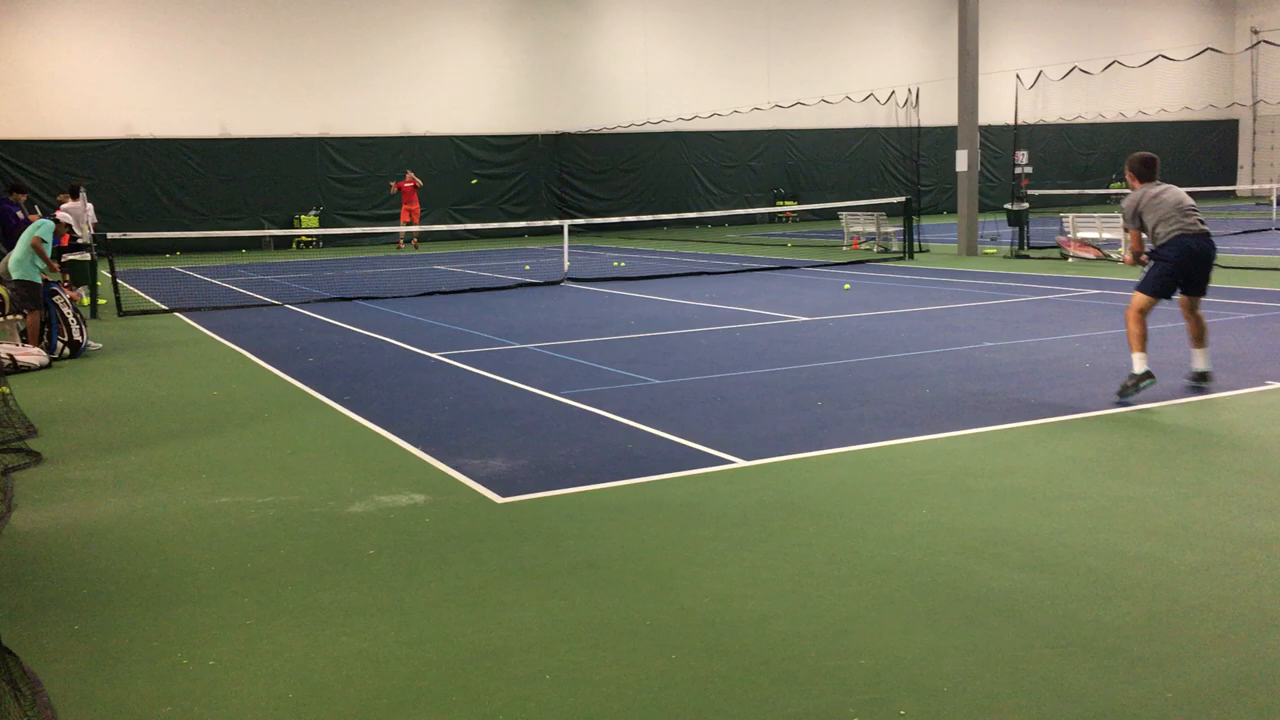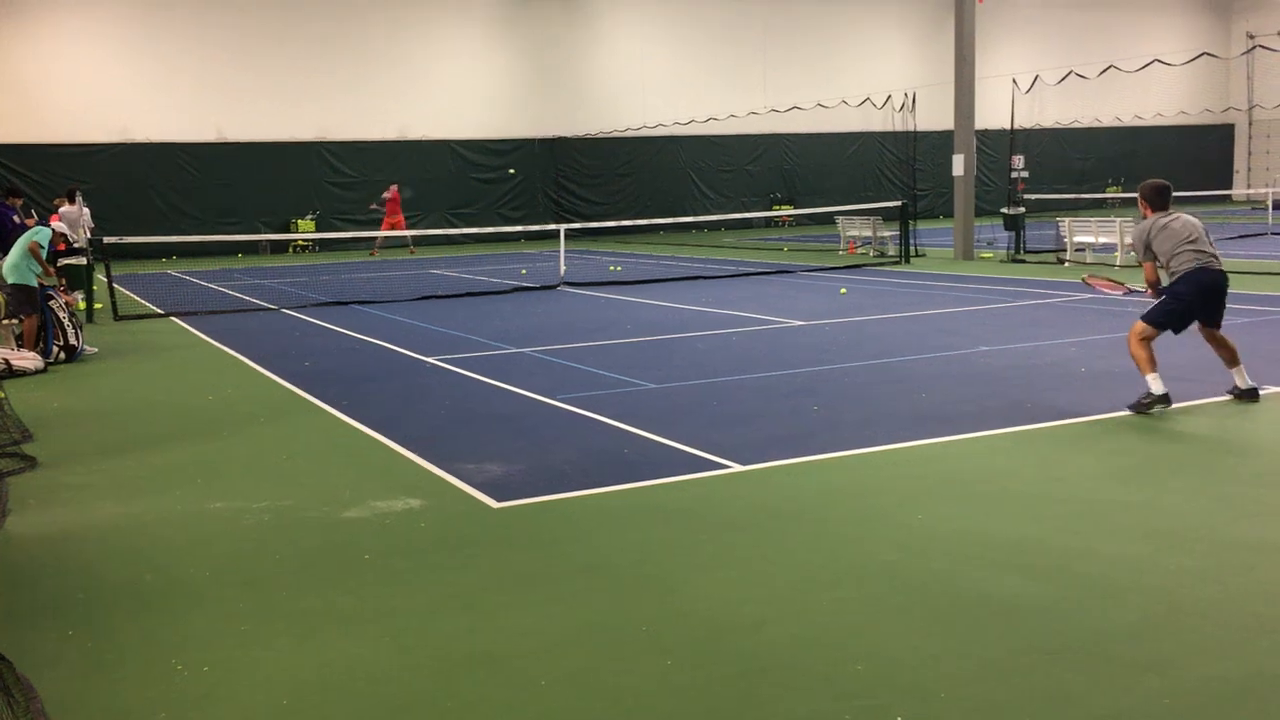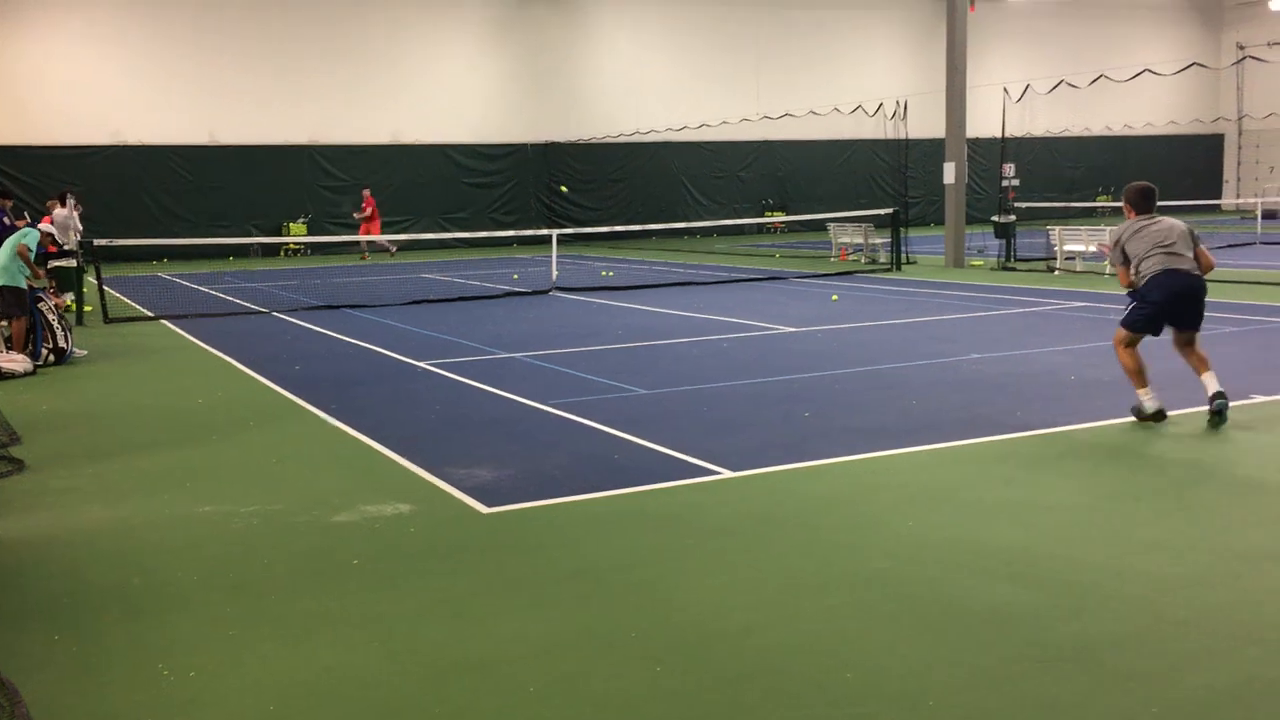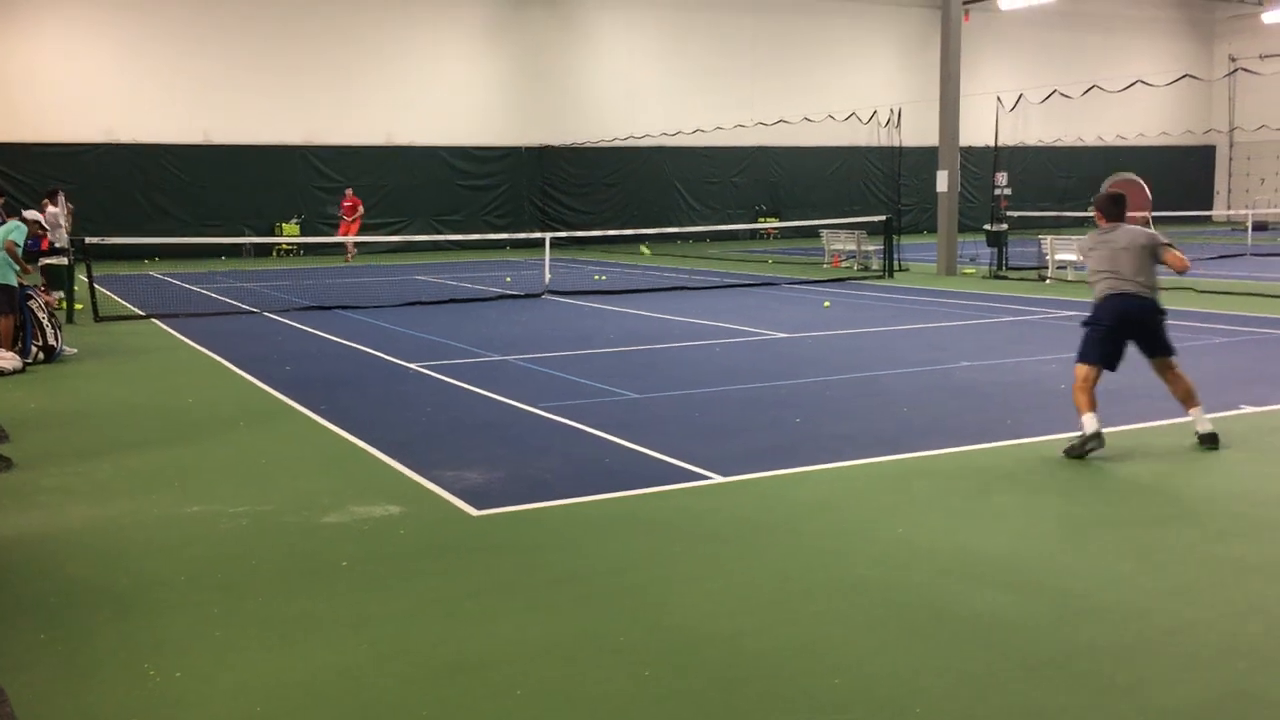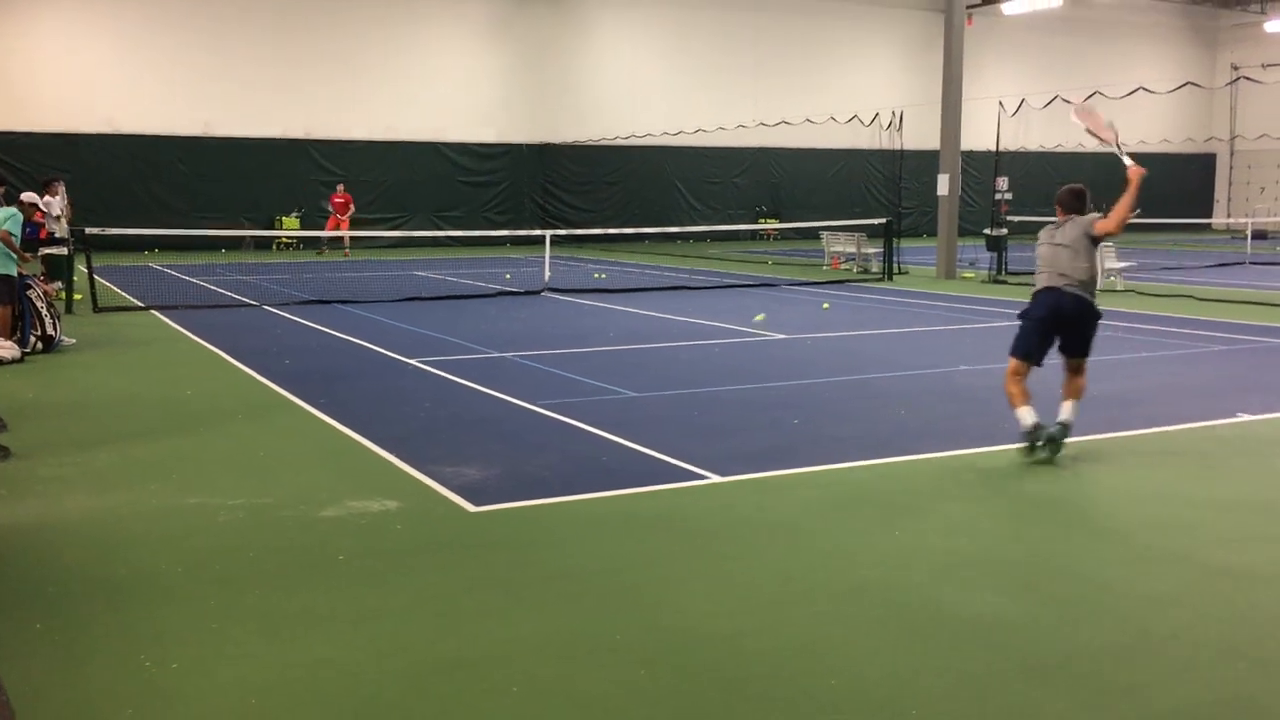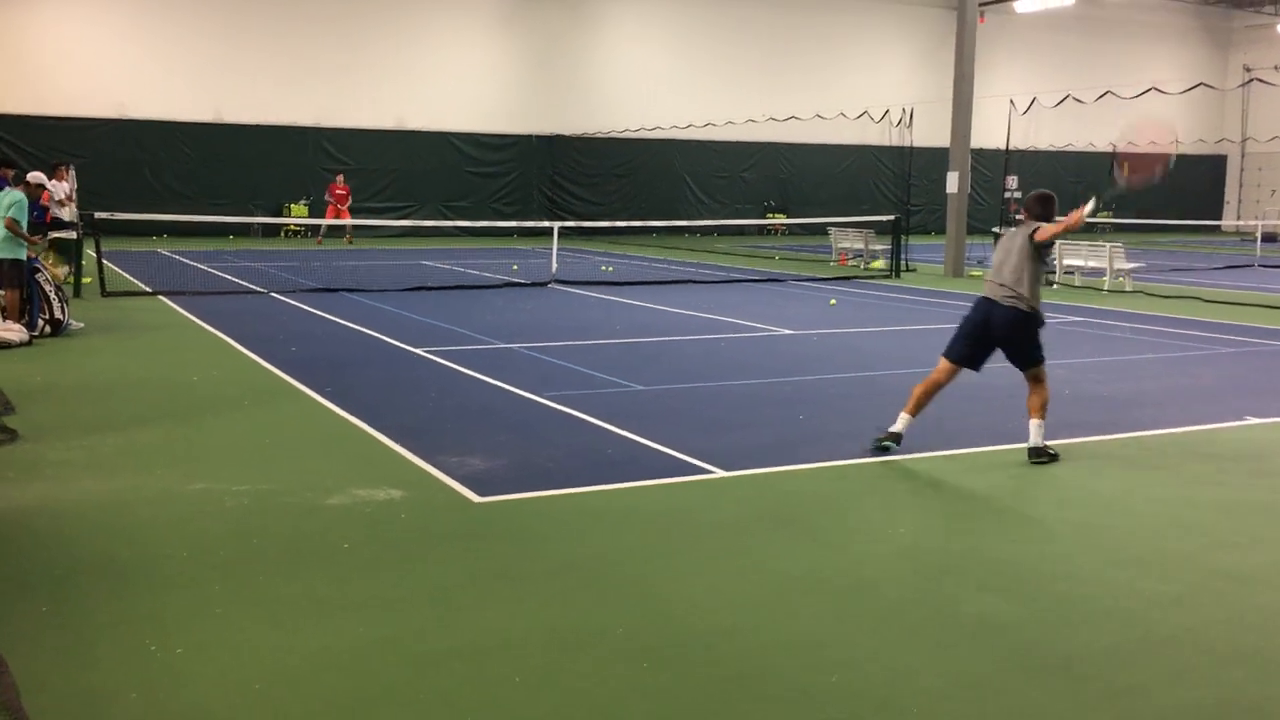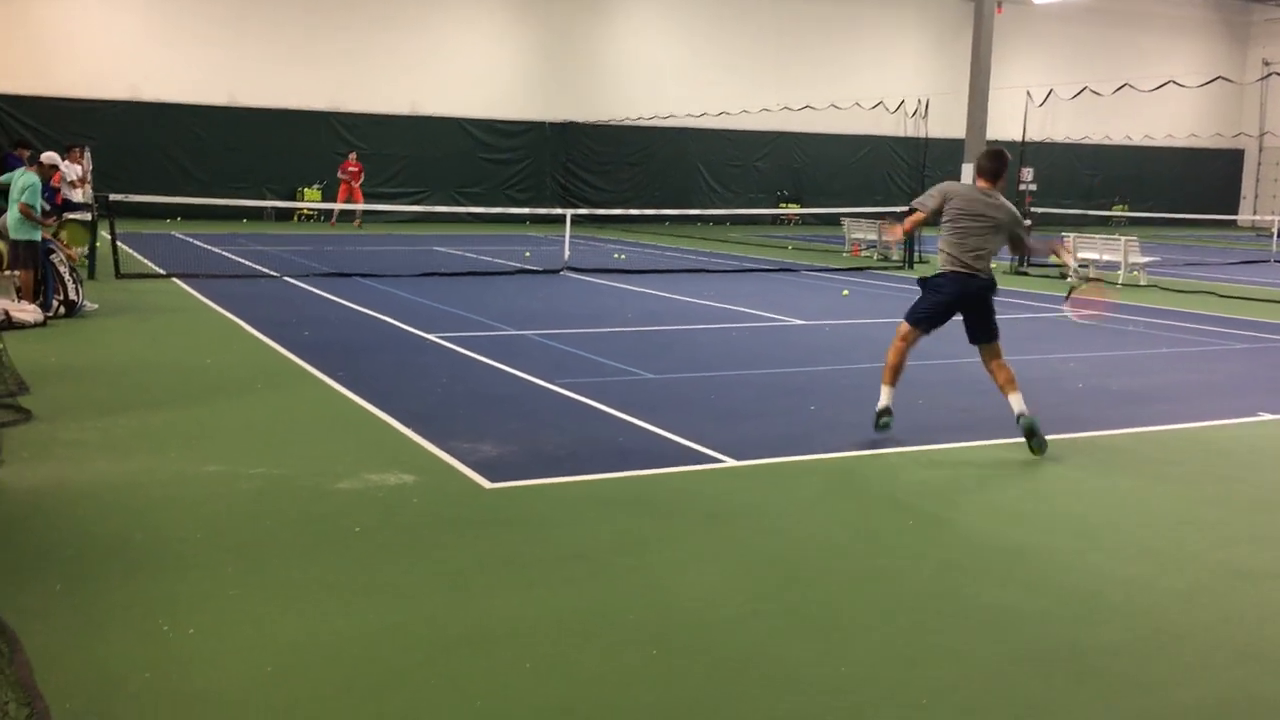
dt=0.2s
person 1, frame 1
left shoulder: (1133, 201)
right shoulder: (1176, 190)
left elbow: (1135, 247)
left wrist: (1135, 258)
right wrist: (1151, 255)
left hip: (1176, 249)
right hip: (1204, 244)
left knee: (1135, 309)
right knee: (1190, 308)
left ankle: (1140, 371)
right ankle: (1201, 369)
person 1, frame 2
left shoulder: (1142, 231)
right shoulder: (1191, 221)
left elbow: (1151, 278)
left wrist: (1157, 291)
left hip: (1189, 283)
right hip: (1217, 279)
left knee: (1137, 337)
right knee: (1211, 333)
left ankle: (1157, 392)
right ankle: (1245, 386)
person 1, frame 3
left shoulder: (1121, 232)
right shoulder: (1179, 225)
left elbow: (1125, 281)
right elbow: (1208, 264)
left hip: (1157, 286)
right hip: (1193, 285)
left knee: (1123, 343)
right knee: (1187, 346)
left ankle: (1152, 407)
right ankle: (1216, 394)
person 1, frame 4
left shoulder: (1088, 243)
right shoulder: (1144, 235)
right elbow: (1182, 266)
right wrist: (1161, 250)
left hip: (1108, 308)
right hip: (1145, 307)
left knee: (1083, 383)
right knee: (1168, 371)
left ankle: (1091, 433)
right ankle: (1205, 430)
person 1, frame 5
left shoulder: (1044, 234)
right shoulder: (1087, 223)
right elbow: (1109, 226)
right wrist: (1134, 185)
left hip: (1046, 301)
right hip: (1080, 306)
left knee: (1014, 375)
right knee: (1076, 372)
left ankle: (1032, 425)
right ankle: (1064, 422)
person 1, frame 6
left shoulder: (1011, 234)
right shoulder: (1035, 232)
right elbow: (1042, 235)
right wrist: (1071, 221)
left hip: (984, 311)
right hip: (1019, 319)
left knee: (938, 378)
right knee: (1037, 381)
left ankle: (895, 433)
right ankle: (1036, 444)
person 1, frame 7
left shoulder: (950, 190)
right shoulder: (1008, 211)
left elbow: (913, 223)
right elbow: (1024, 249)
left wrist: (901, 230)
right wrist: (1060, 252)
left hip: (946, 283)
right hip: (980, 286)
left knee: (903, 339)
right knee: (993, 360)
left ankle: (884, 407)
right ankle: (1023, 416)
